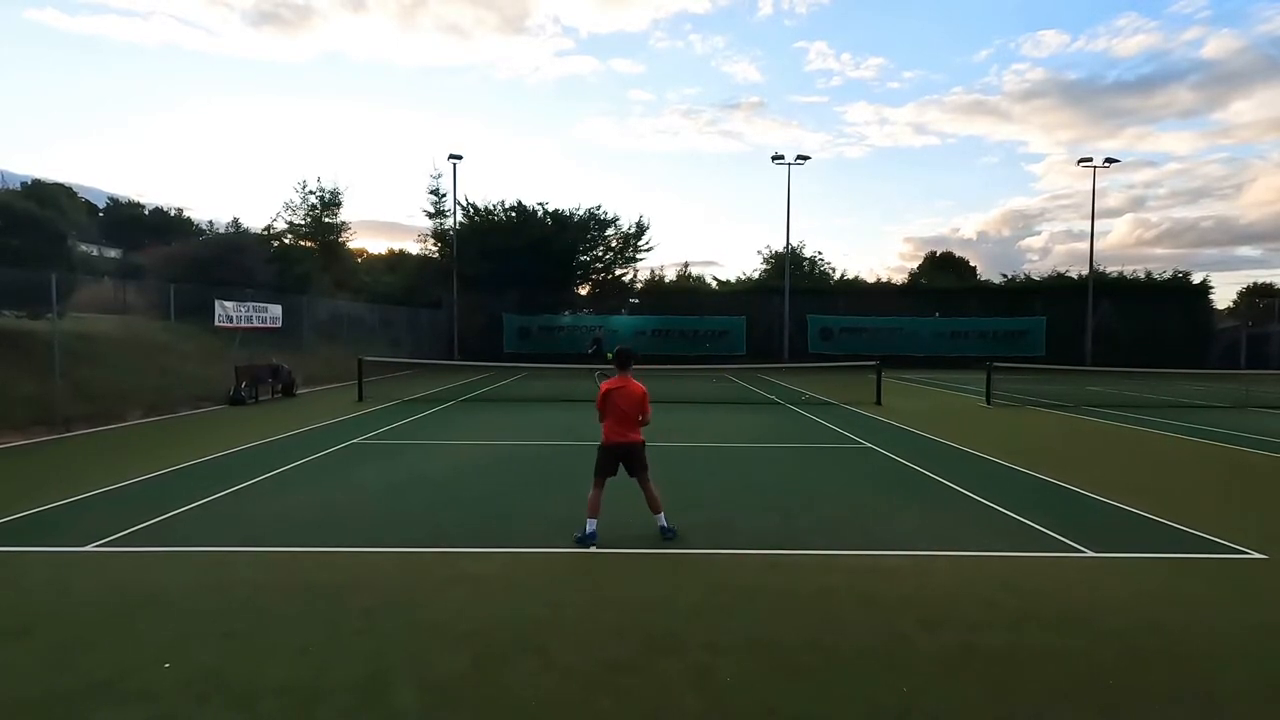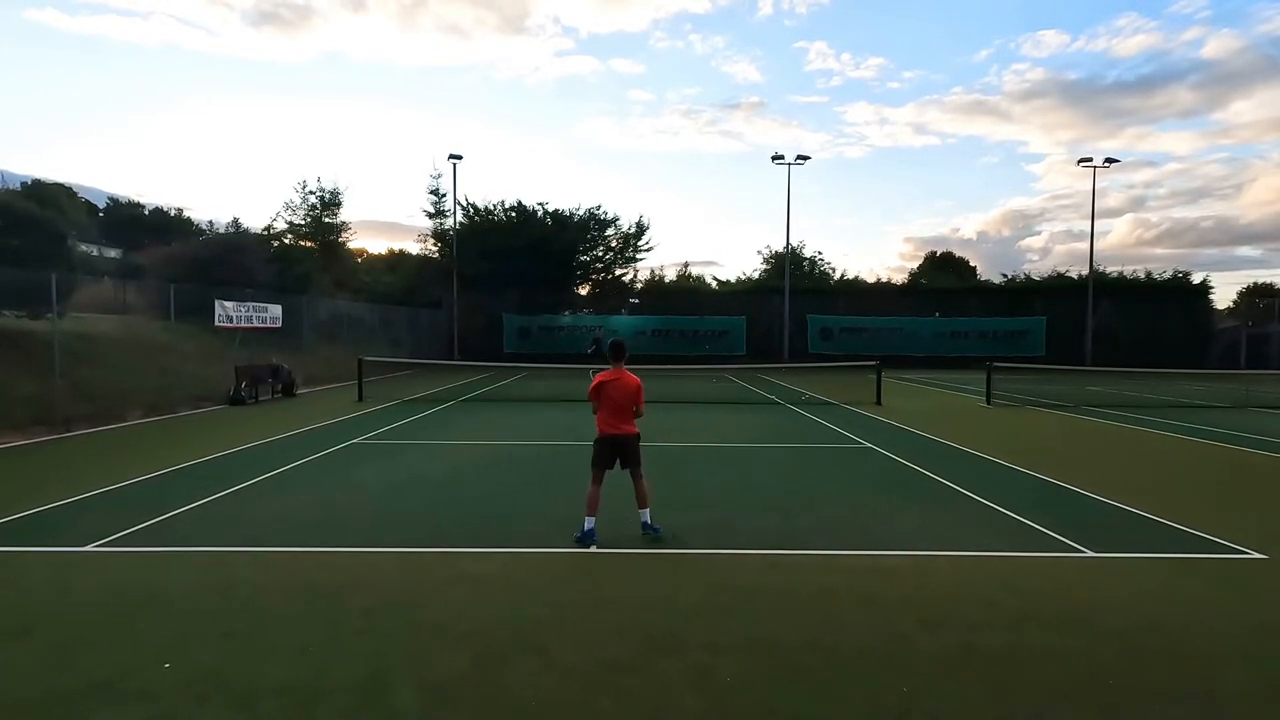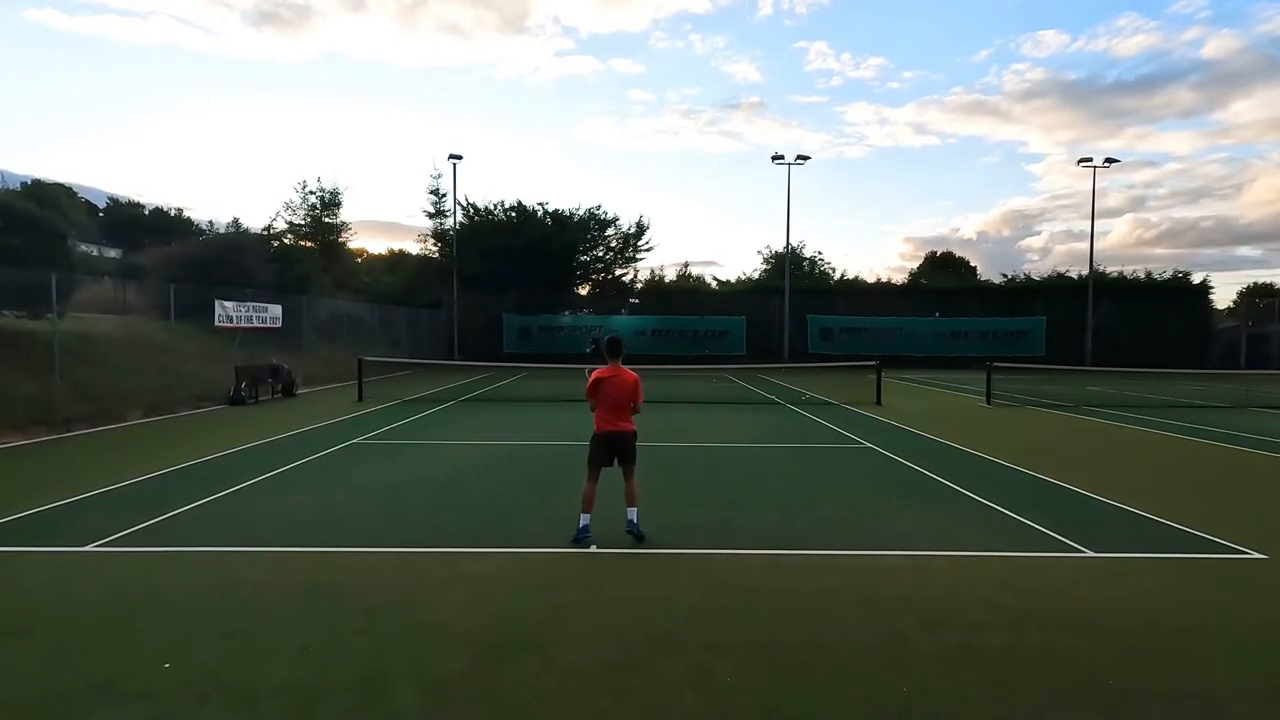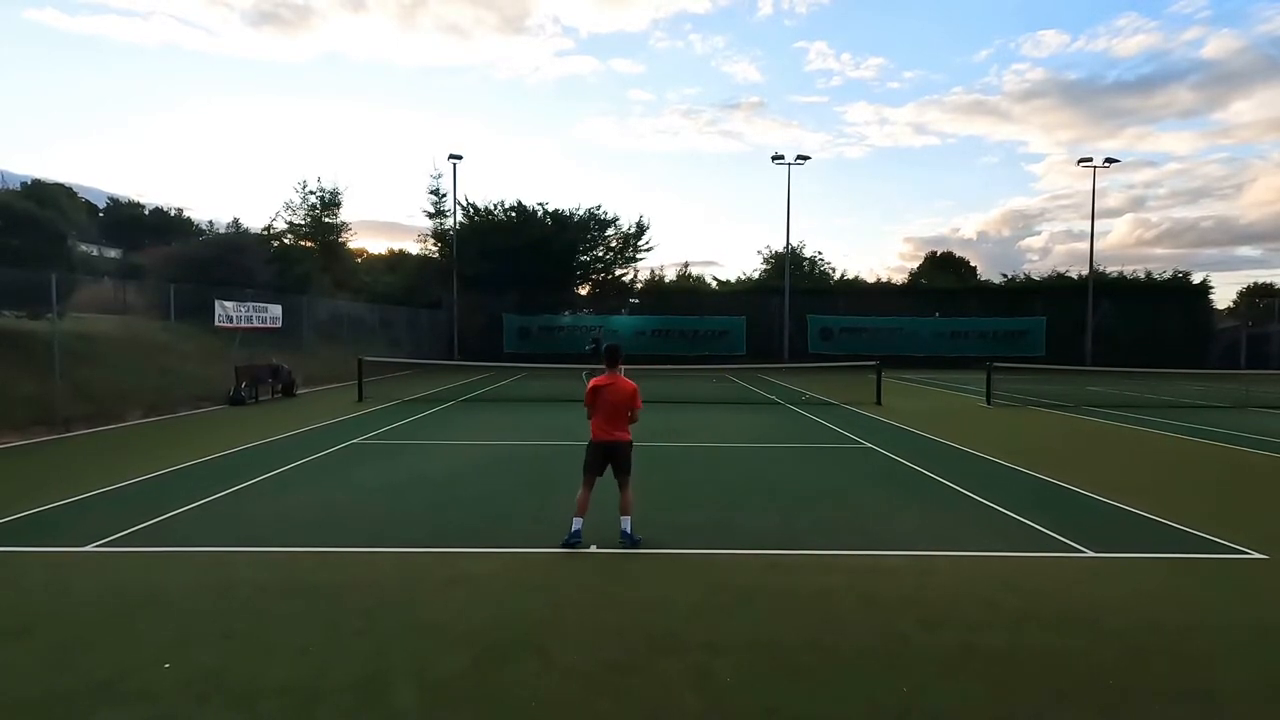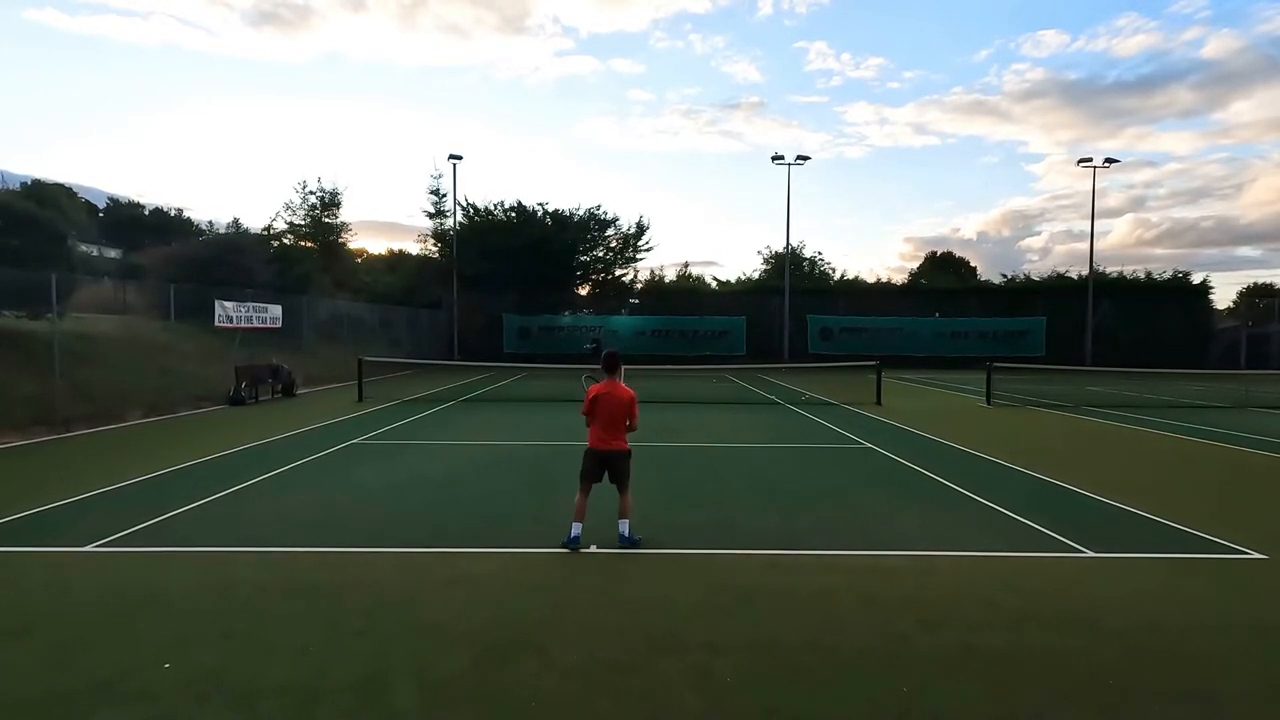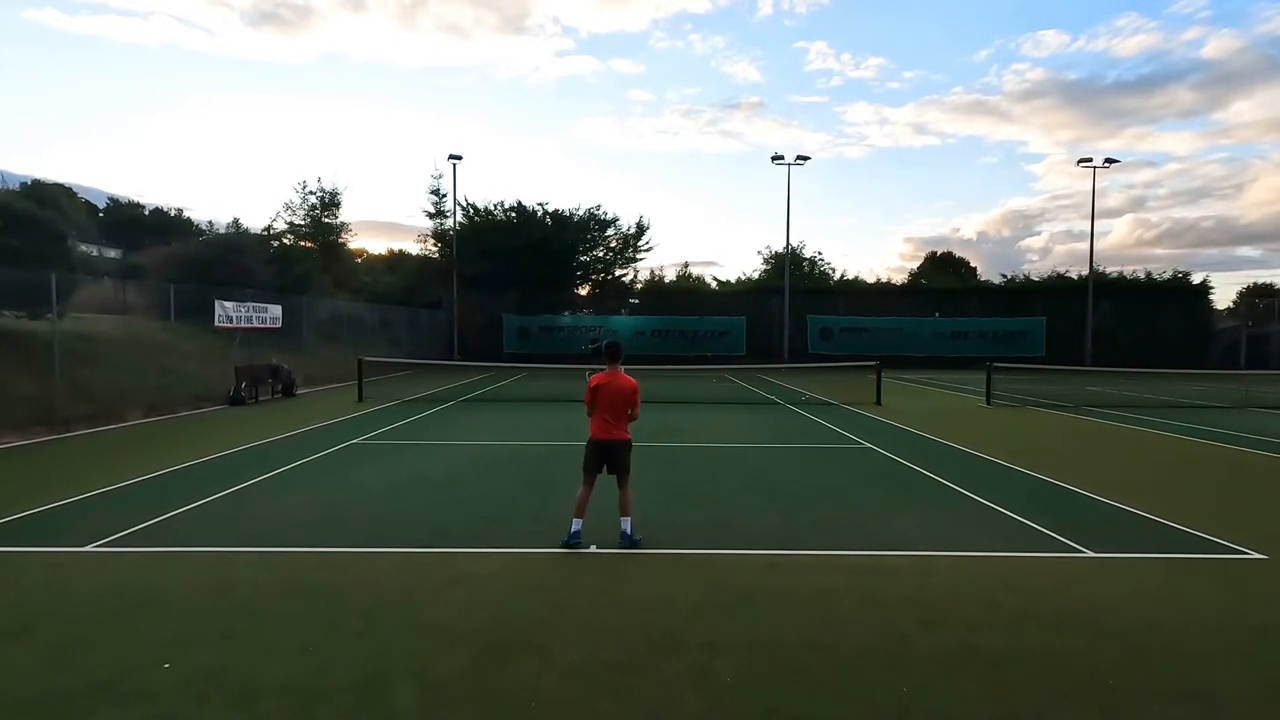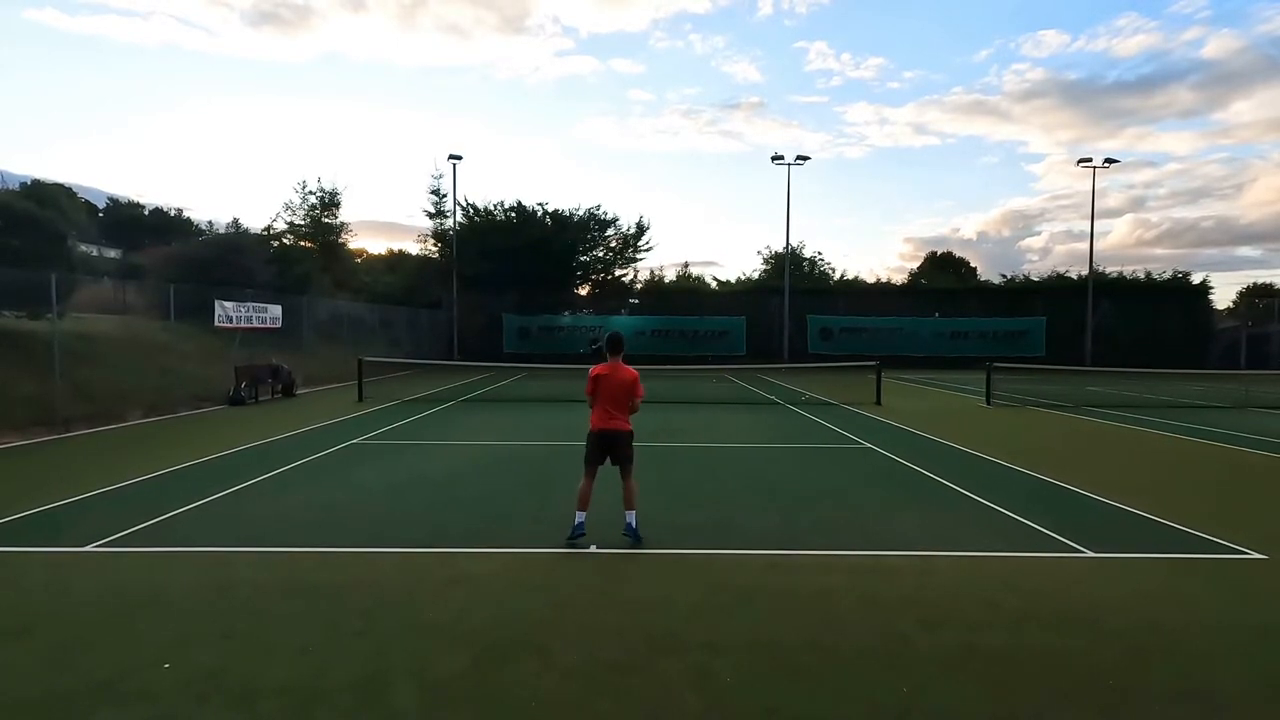
dt=0.1s
person 1, frame 1
left shoulder: (606, 387)
right shoulder: (641, 389)
left elbow: (601, 417)
right elbow: (646, 420)
left hip: (611, 444)
right hip: (634, 443)
left knee: (597, 486)
right knee: (646, 485)
left ankle: (590, 532)
right ankle: (664, 526)
person 1, frame 2
left shoulder: (600, 379)
right shoulder: (635, 382)
left elbow: (595, 410)
right elbow: (640, 412)
left hip: (606, 437)
right hip: (629, 436)
left knee: (596, 482)
right knee: (638, 478)
left ankle: (588, 530)
right ankle: (647, 523)
person 1, frame 3
left shoulder: (597, 376)
right shoulder: (633, 378)
left elbow: (592, 406)
right elbow: (637, 408)
left hip: (603, 433)
right hip: (626, 433)
left knee: (592, 479)
right knee: (630, 477)
left ankle: (584, 526)
right ankle: (632, 521)
person 1, frame 4
left shoulder: (594, 384)
right shoulder: (631, 387)
left elbow: (589, 415)
right elbow: (635, 417)
left hip: (599, 441)
right hip: (622, 442)
left knee: (586, 486)
right knee: (625, 487)
left ankle: (576, 531)
right ankle: (626, 531)
person 1, frame 5
left shoulder: (593, 392)
right shoulder: (629, 395)
left elbow: (588, 422)
right elbow: (633, 426)
left hip: (596, 449)
right hip: (620, 450)
left knee: (583, 492)
right knee: (624, 492)
left ankle: (575, 536)
right ankle: (624, 534)
person 1, frame 6
left shoulder: (594, 381)
right shoulder: (631, 384)
left elbow: (589, 412)
right elbow: (635, 415)
left hip: (597, 440)
right hip: (620, 441)
left knee: (587, 486)
right knee: (624, 486)
left ankle: (575, 532)
right ankle: (626, 532)
person 1, frame 7
left shoulder: (595, 372)
right shoulder: (632, 375)
left elbow: (591, 403)
right elbow: (636, 407)
left hip: (598, 431)
right hip: (622, 432)
left knee: (588, 477)
right knee: (627, 478)
left ankle: (579, 524)
right ankle: (631, 526)
